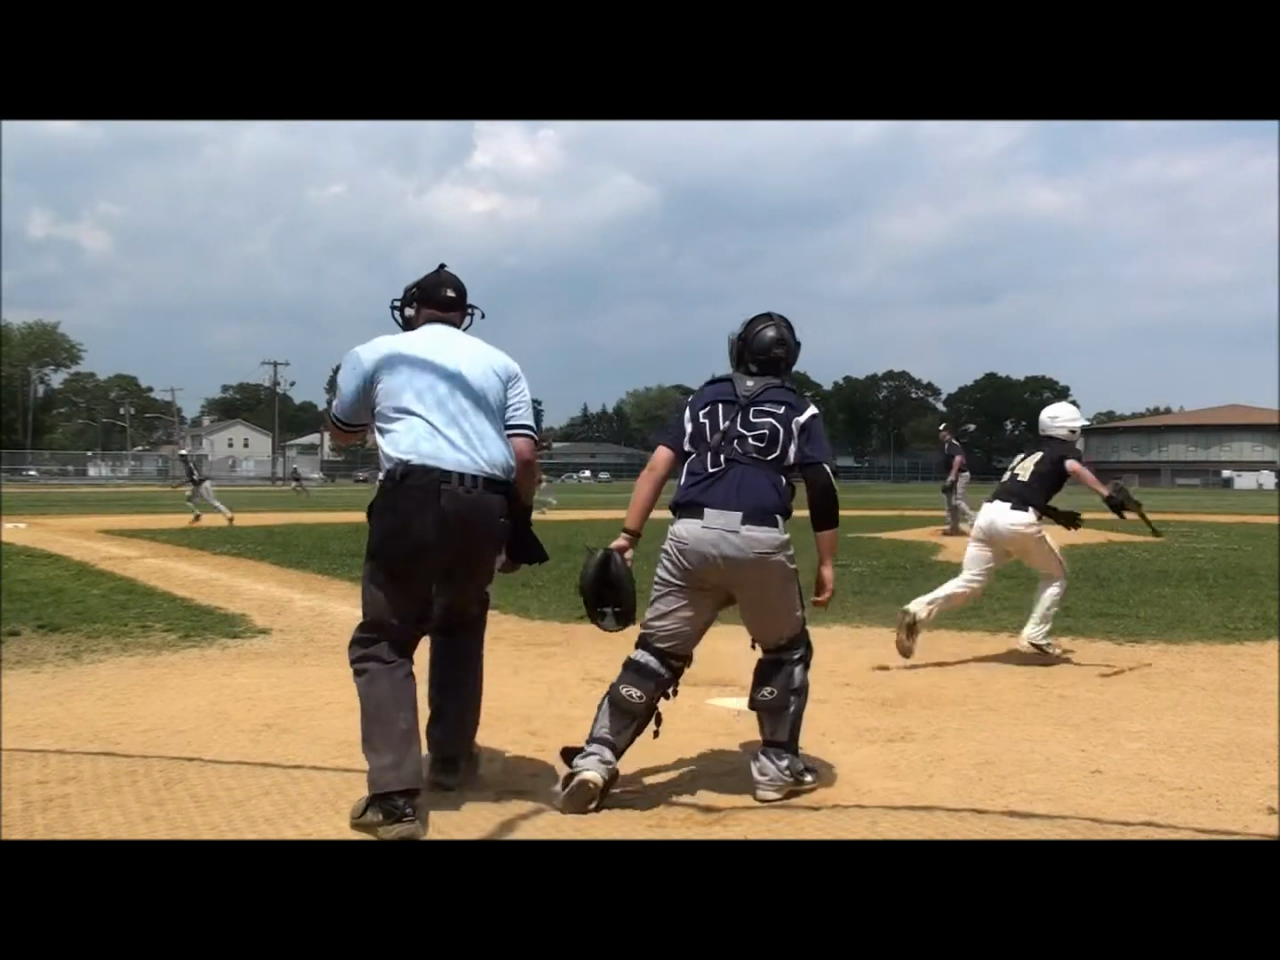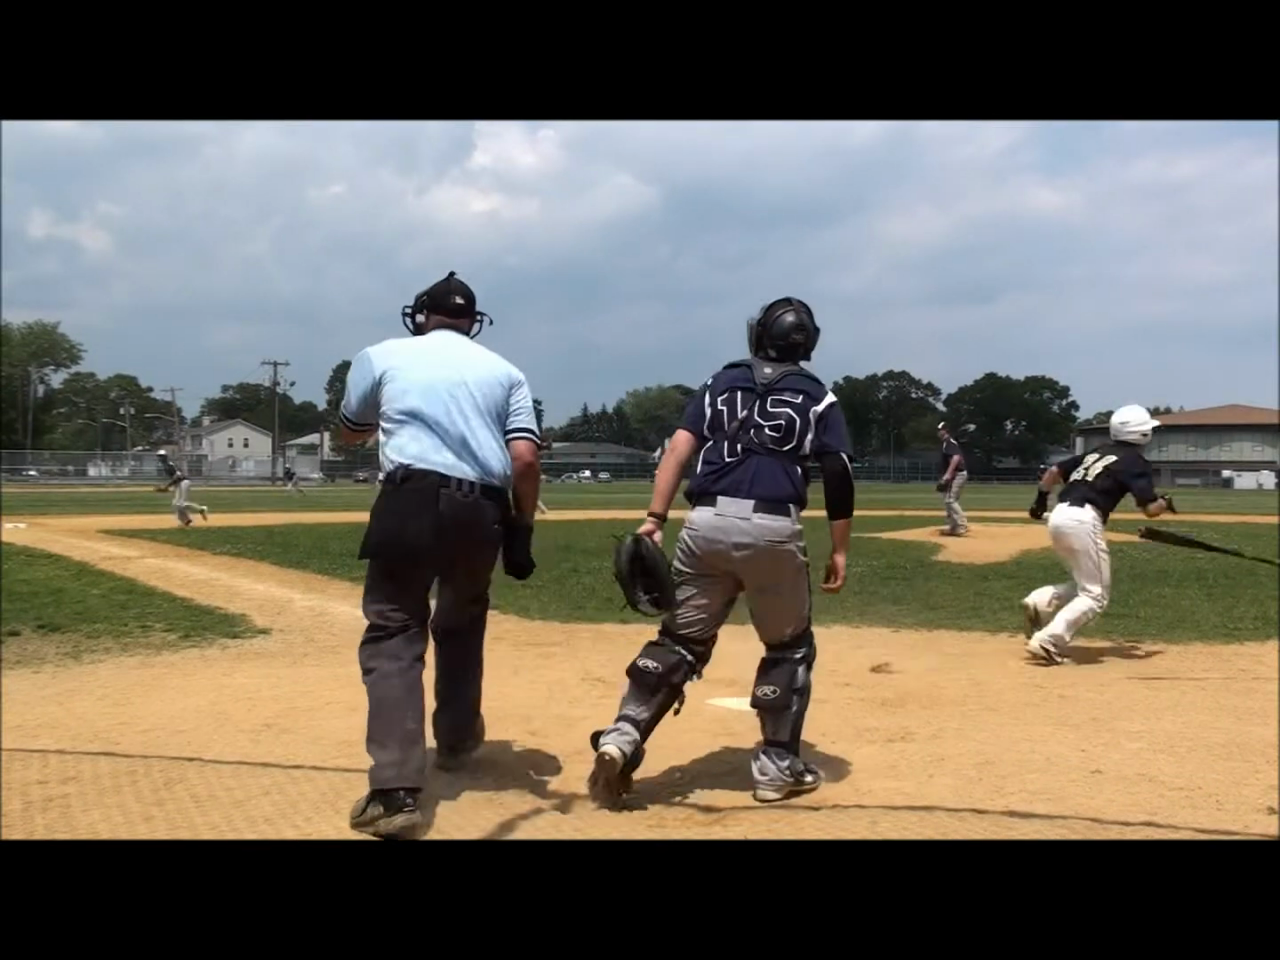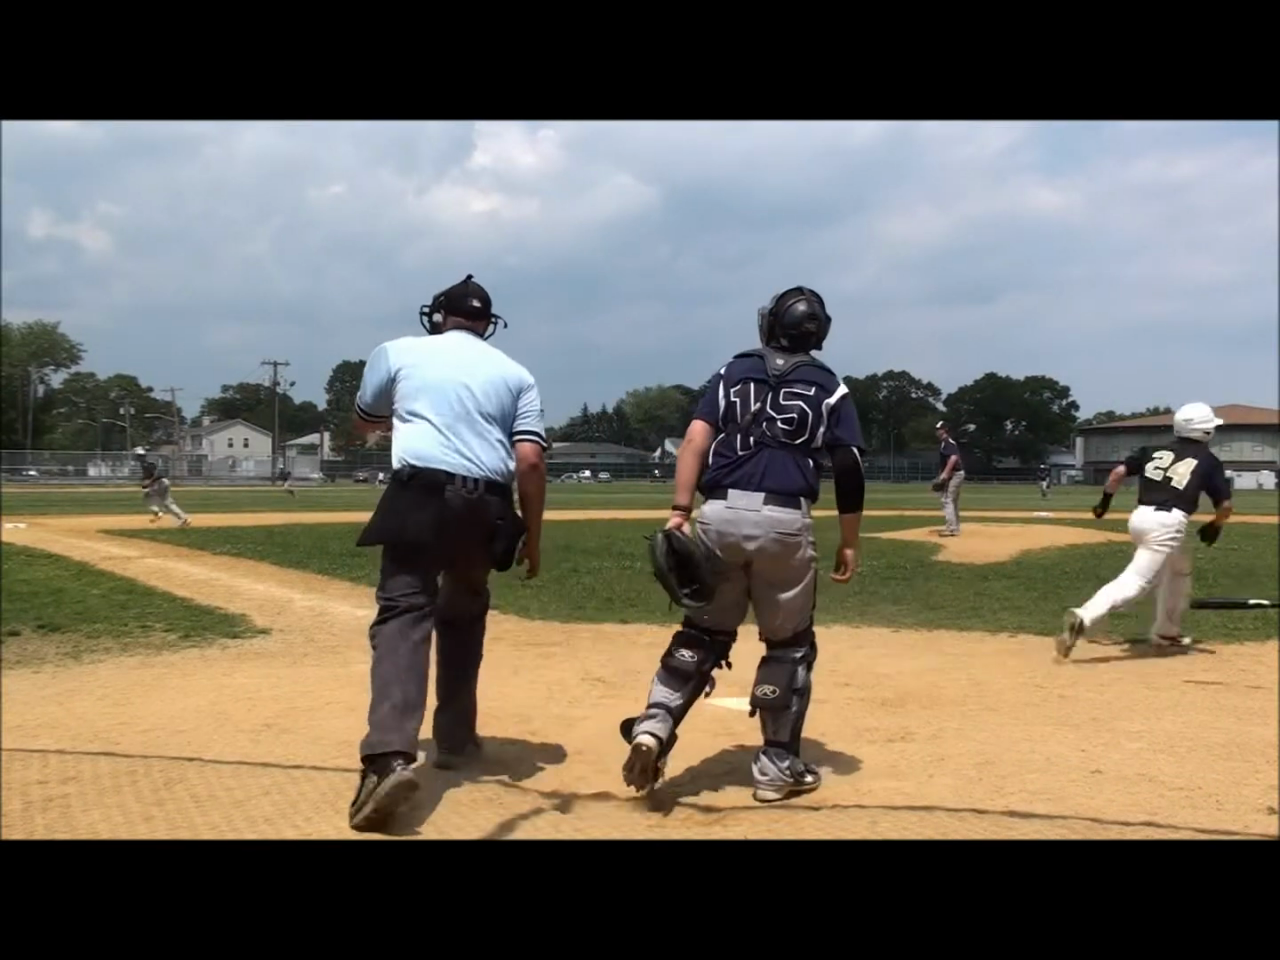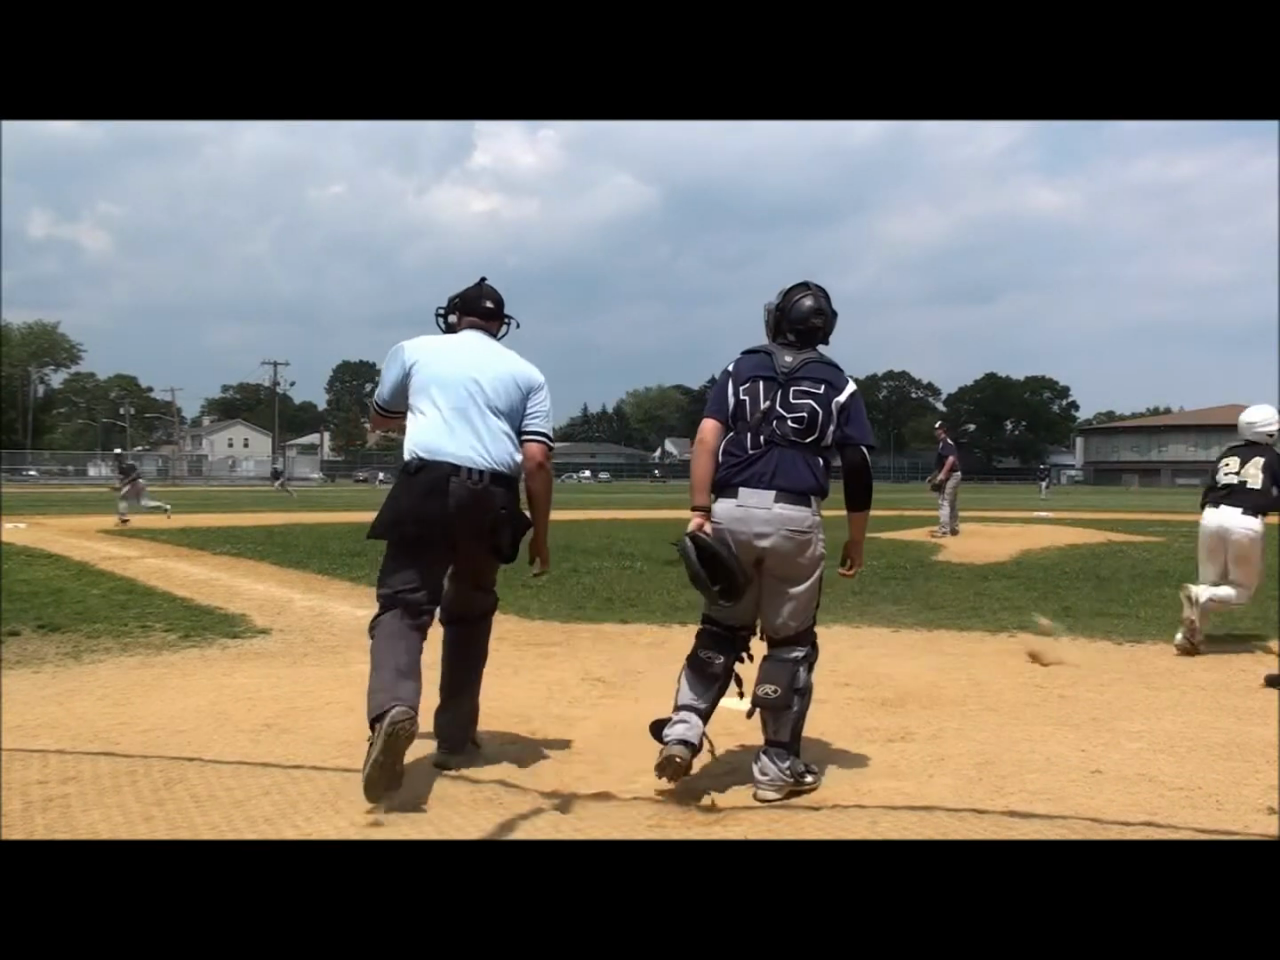
dt=0.1s
person 1, frame 1
left shoulder: (373, 353)
right shoulder: (500, 363)
left elbow: (343, 433)
right elbow: (524, 455)
right wrist: (519, 525)
left hip: (414, 499)
right hip: (486, 504)
left knee: (384, 640)
right knee: (460, 623)
left ankle: (393, 796)
right ankle: (451, 755)
person 1, frame 2
left shoulder: (380, 355)
right shoulder: (504, 370)
left elbow: (351, 432)
right elbow: (526, 460)
right wrist: (522, 535)
left hip: (413, 501)
right hip: (483, 509)
left knee: (393, 636)
right knee: (461, 621)
left ankle: (396, 791)
right ankle: (456, 738)
person 1, frame 3
left shoulder: (396, 352)
right shoulder: (515, 374)
left elbow: (365, 423)
right elbow: (529, 463)
right wrist: (532, 536)
left hip: (419, 496)
right hip: (486, 504)
left knee: (400, 621)
right knee: (462, 616)
left ankle: (391, 757)
right ankle: (454, 738)
person 1, frame 4
left shoulder: (412, 350)
right shoulder: (526, 372)
left elbow: (381, 420)
right elbow: (536, 460)
right wrist: (540, 534)
left hip: (427, 487)
right hip: (492, 496)
left knee: (403, 608)
right knee: (470, 613)
left ankle: (393, 710)
right ankle: (454, 738)
person 2, frame 1
left shoulder: (702, 398)
right shoulder: (798, 408)
left elbow: (659, 465)
right elbow: (821, 486)
left wrist: (628, 535)
right wrist: (826, 563)
left hip: (690, 535)
right hip: (760, 538)
left knee: (657, 653)
right knee: (786, 650)
left ankle: (596, 762)
right ankle: (777, 768)
person 2, frame 2
left shoulder: (720, 382)
right shoulder: (817, 395)
left elbow: (679, 448)
right elbow: (838, 474)
left wrist: (655, 517)
right wrist: (839, 551)
left hip: (705, 524)
right hip: (772, 528)
left knee: (680, 640)
right knee: (789, 647)
left ankle: (622, 739)
right ankle: (778, 766)
person 2, frame 3
left shoulder: (732, 372)
right shoulder: (828, 387)
left elbow: (695, 439)
right elbow: (848, 469)
left wrist: (680, 510)
right wrist: (849, 542)
left hip: (719, 515)
right hip: (783, 520)
left knee: (702, 633)
right knee: (788, 644)
left ankle: (656, 727)
right ankle: (776, 767)
person 2, frame 4
left shoulder: (740, 368)
right shoulder: (837, 384)
left elbow: (706, 438)
right elbow: (857, 467)
left wrist: (699, 511)
right wrist: (857, 538)
left hip: (731, 513)
right hip: (794, 519)
left knee: (722, 630)
right knee: (791, 642)
left ankle: (683, 729)
right ankle: (778, 766)
person 3, frame 1
left shoulder: (1029, 452)
right shoulder: (1065, 451)
right elbow: (1074, 467)
left wrist: (1056, 514)
right wrist: (1107, 494)
left hip: (988, 514)
right hip: (1018, 521)
left knee: (969, 582)
right knee: (1055, 576)
left ankle: (918, 611)
right ankle: (1034, 638)
person 3, frame 2
left shoulder: (1096, 453)
right shoulder: (1137, 461)
left elbow: (1054, 471)
right elbow: (1150, 508)
left wrist: (1040, 499)
right wrist: (1164, 502)
left hip: (1060, 517)
right hip: (1081, 521)
left knee: (1085, 585)
right knee: (1095, 596)
left ankle: (1041, 601)
right ankle: (1047, 642)
person 3, frame 3
left shoulder: (1156, 450)
right shoulder: (1209, 461)
left elbow: (1119, 471)
right elbow: (1225, 506)
left wrist: (1105, 499)
right wrist: (1214, 526)
left hip: (1140, 518)
right hip: (1168, 523)
left knee: (1180, 571)
right knee: (1132, 584)
left ankle: (1167, 632)
right ankle: (1082, 619)
person 3, frame 4
left shoulder: (1226, 455)
left elbow: (1206, 498)
left hip: (1212, 518)
right hip: (1246, 525)
left knee: (1208, 584)
right knee: (1242, 591)
left ankle: (1188, 637)
right ankle: (1197, 595)
